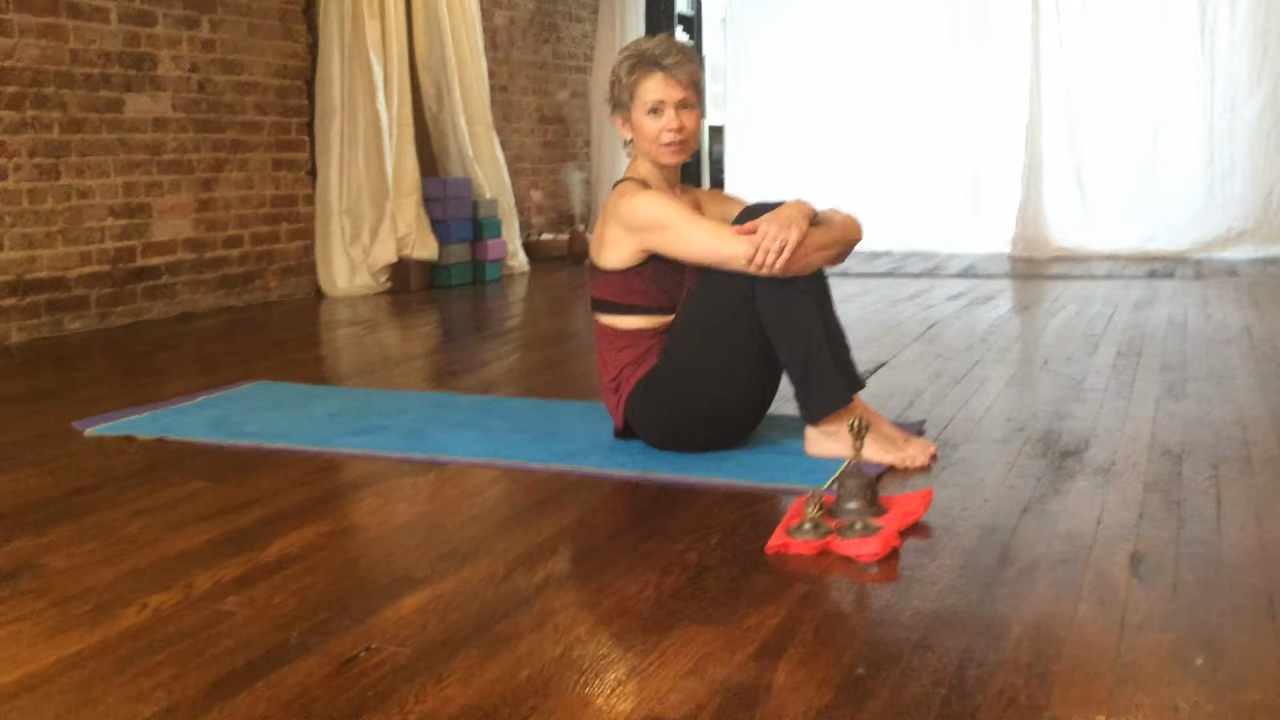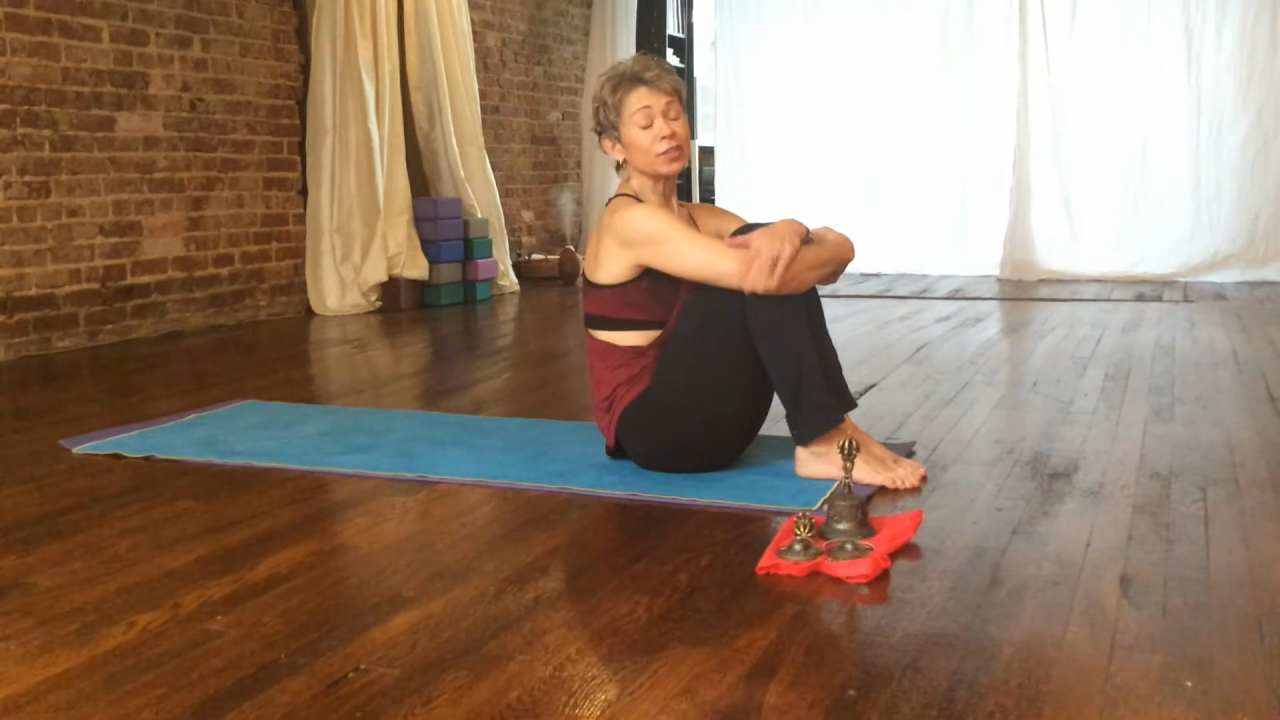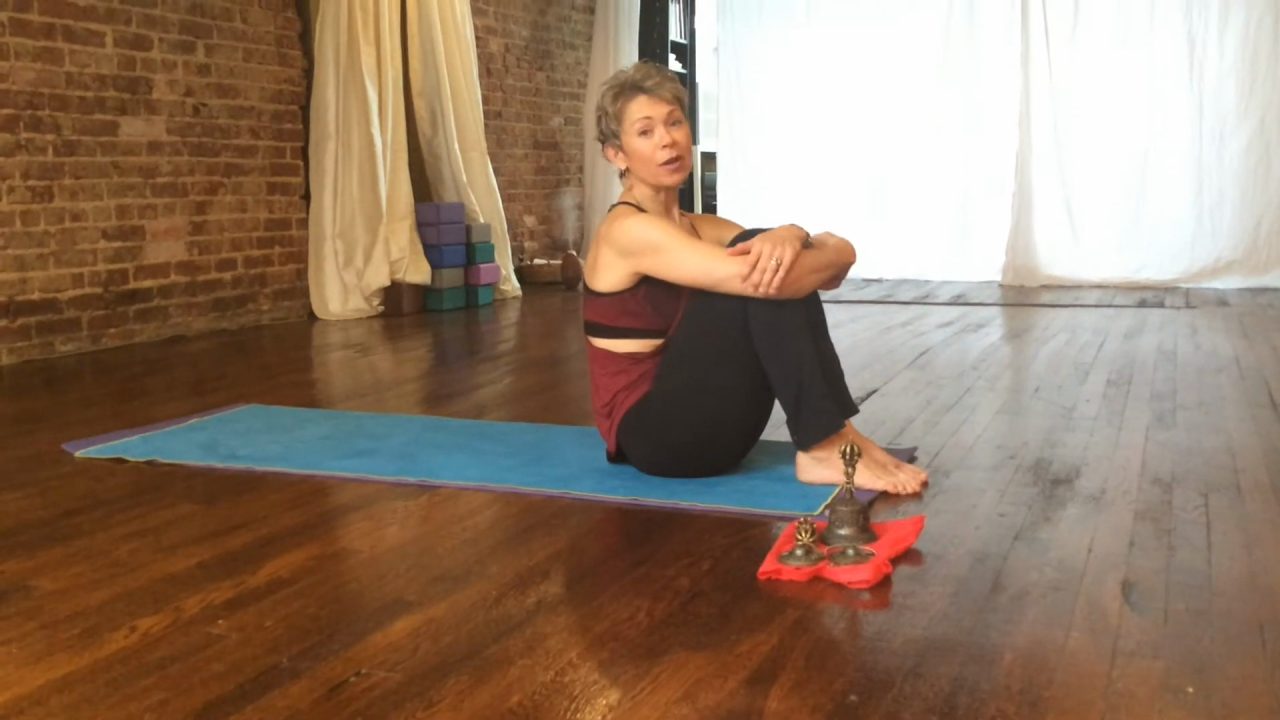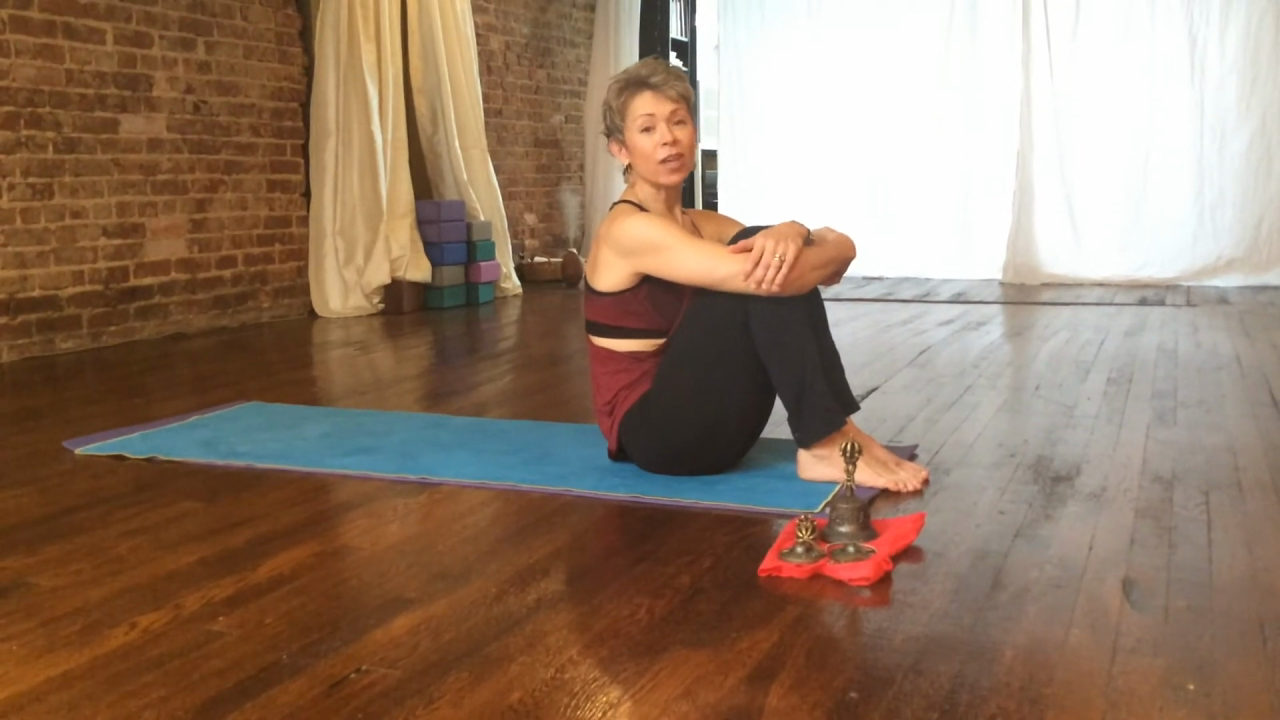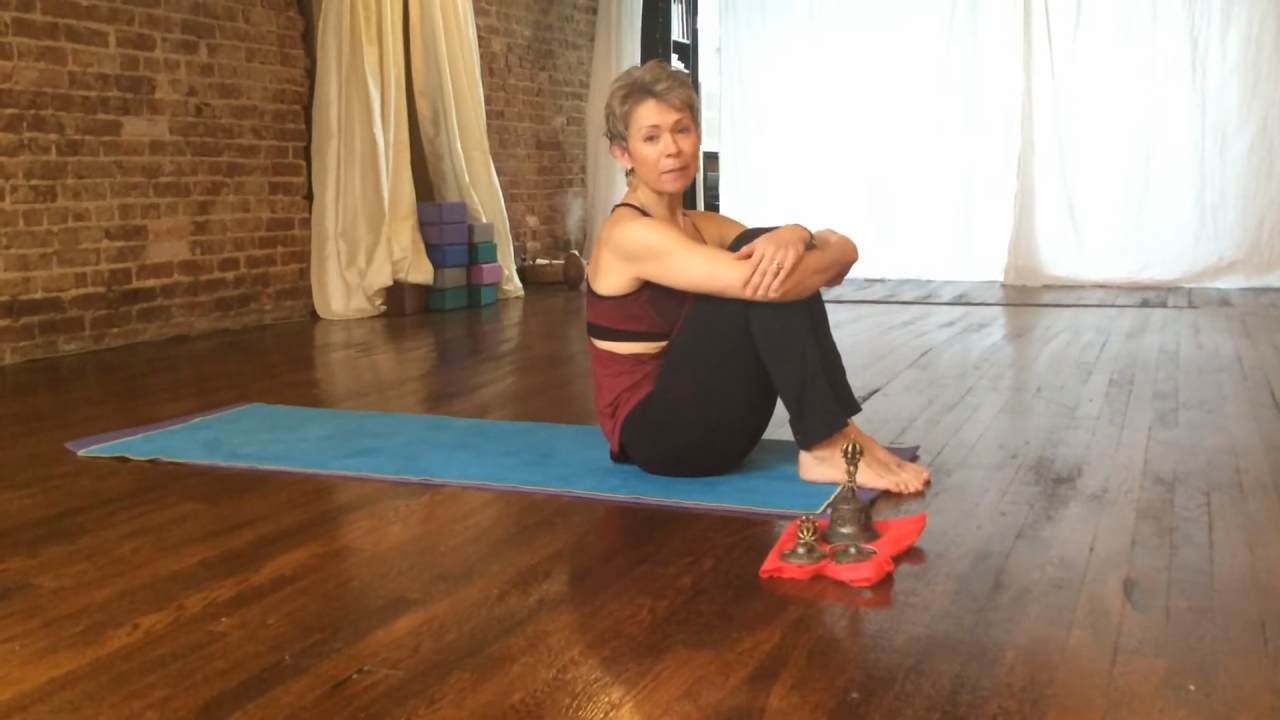
dt=0.7s
person 1, frame 1
left shoulder: (700, 203)
right shoulder: (636, 207)
left elbow: (828, 248)
right elbow: (764, 260)
left wrist: (799, 212)
right wrist: (845, 229)
left hip: (711, 402)
right hip: (660, 406)
left knee: (783, 246)
right knee: (773, 257)
left ankle: (841, 410)
right ankle: (833, 423)
person 1, frame 2
left shoulder: (698, 217)
right shoulder: (631, 221)
left wrist: (792, 231)
right wrist: (837, 246)
left hip: (701, 421)
right hip: (652, 427)
left knee: (779, 264)
right knee: (763, 277)
left ankle: (832, 432)
right ankle: (823, 444)
person 1, frame 3
left shoulder: (697, 227)
right shoulder: (629, 230)
left elbow: (824, 275)
right elbow: (760, 280)
left wrist: (793, 235)
right wrist: (838, 250)
left hip: (704, 427)
right hip: (653, 432)
left knee: (779, 264)
right knee: (767, 276)
left ankle: (832, 436)
right ankle: (824, 447)
person 1, frame 4
left shoulder: (699, 224)
right shoulder: (630, 229)
left elbow: (823, 271)
right elbow: (765, 278)
left wrist: (794, 233)
right wrist: (838, 245)
left hip: (704, 424)
right hip: (655, 431)
left knee: (779, 259)
right knee: (768, 276)
left ankle: (834, 435)
right ankle: (825, 446)
person 1, frame 5
left shoulder: (703, 226)
right shoulder: (631, 234)
left elbow: (806, 276)
right elbow: (768, 286)
left wrist: (797, 236)
right wrist: (839, 249)
left hip: (705, 425)
right hip: (656, 432)
left knee: (779, 266)
right knee: (769, 282)
left ankle: (835, 436)
right ankle: (827, 448)
